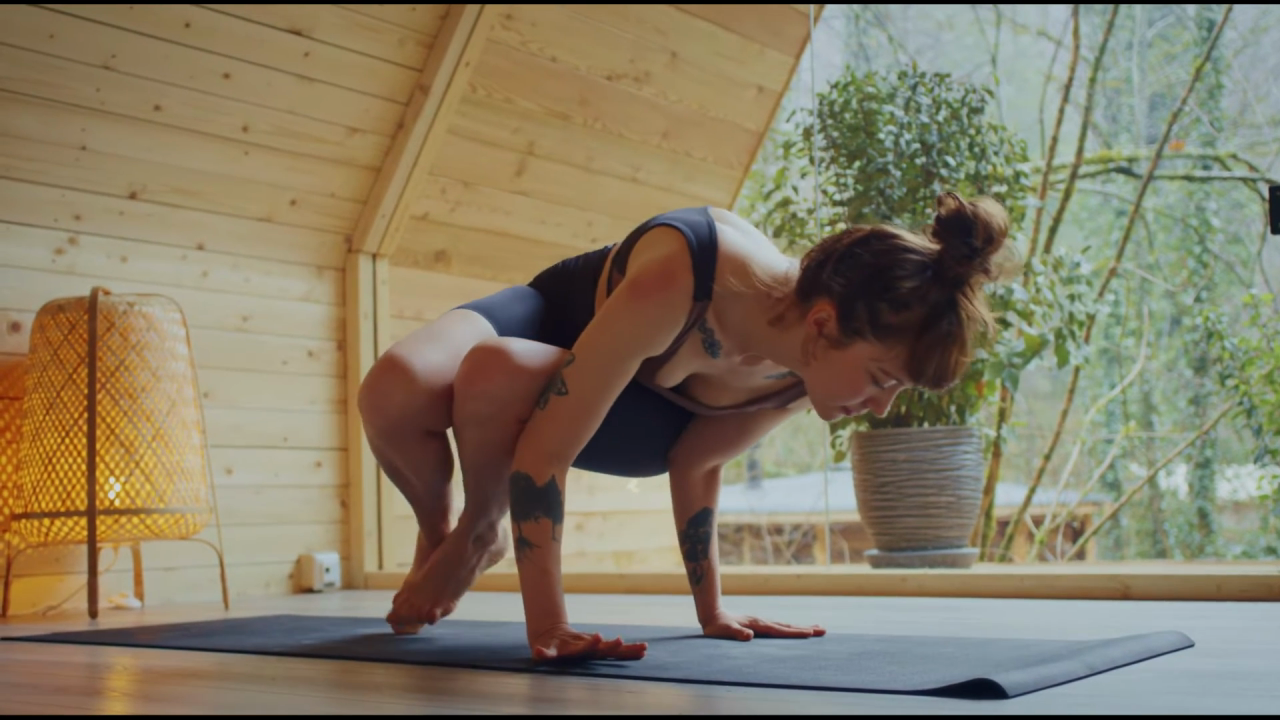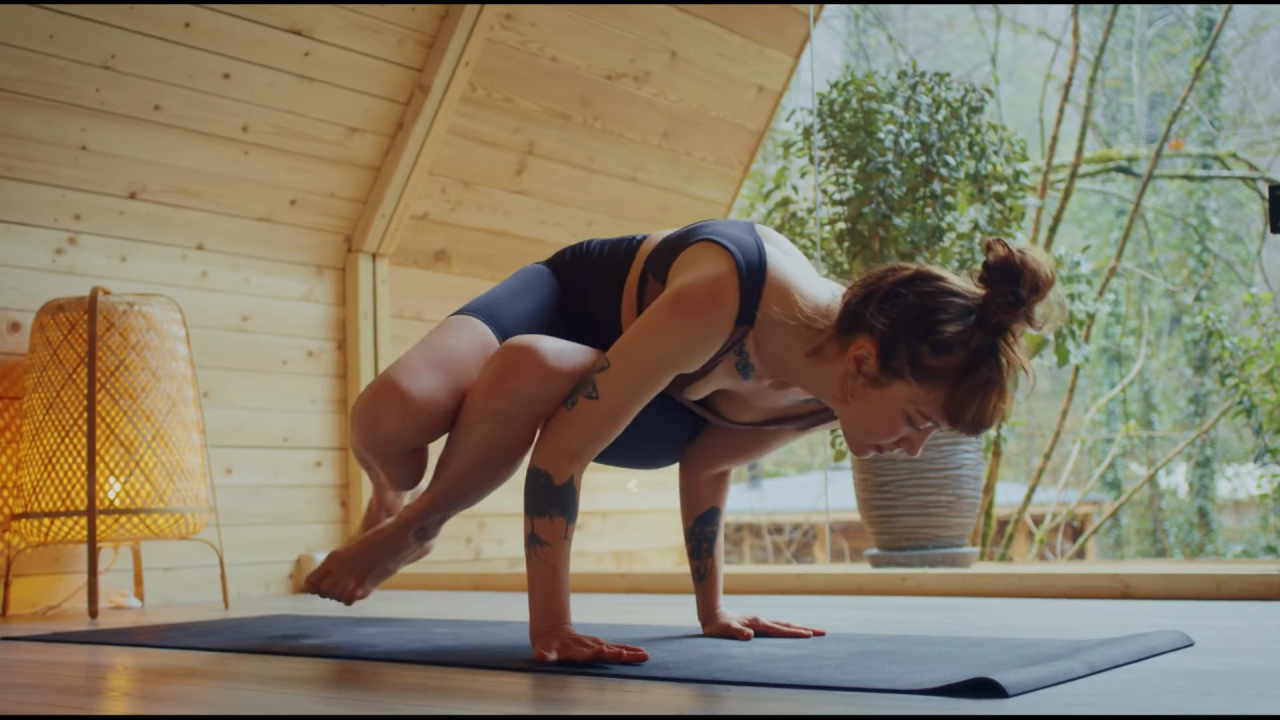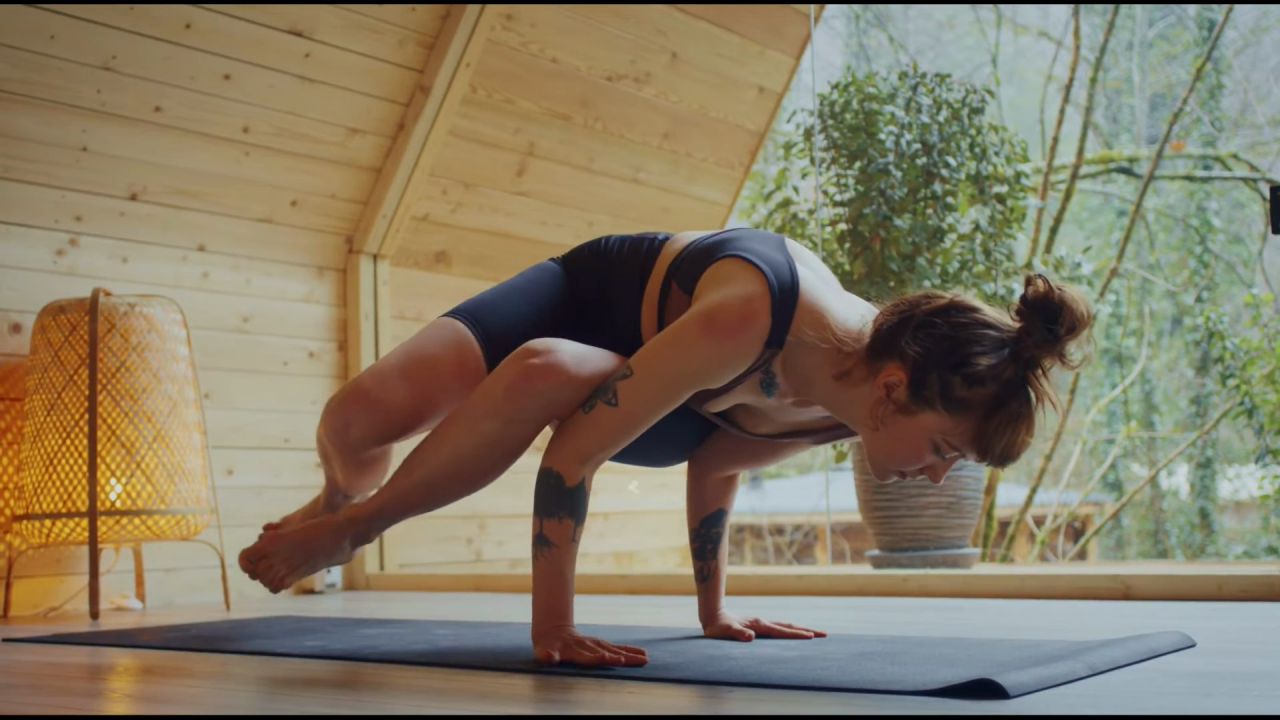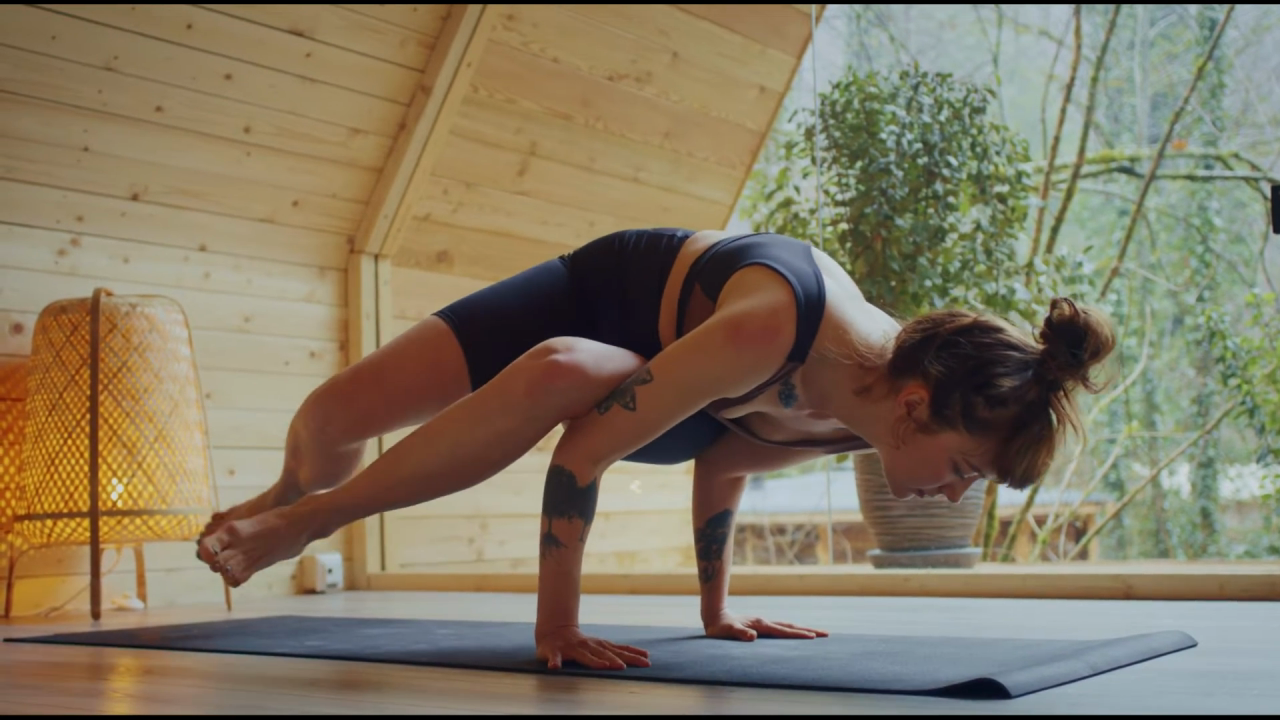
dt=0.5s
person 1, frame 1
left shoulder: (812, 363)
right shoulder: (676, 281)
left elbow: (696, 465)
right elbow: (545, 449)
left wrist: (711, 609)
right wrist: (547, 626)
left hip: (638, 410)
right hip: (550, 319)
right knee: (395, 390)
left ankle: (478, 537)
right ankle: (443, 534)
person 1, frame 2
left shoulder: (835, 389)
right shoulder: (718, 299)
left elbow: (707, 461)
right elbow: (561, 446)
left wrist: (711, 608)
right wrist: (549, 626)
left hip: (651, 403)
right hip: (572, 295)
right knee: (388, 415)
right ankle: (396, 510)
person 1, frame 3
left shoulder: (859, 398)
right shoulder: (747, 316)
left elbow: (716, 465)
right elbow: (574, 449)
left wrist: (714, 609)
right wrist: (552, 625)
left hip: (658, 392)
right hip: (588, 292)
right knee: (360, 416)
right ankle: (347, 508)
person 1, frame 4
left shoulder: (868, 412)
right shoulder: (770, 328)
left elbow: (723, 462)
right elbow: (586, 447)
left wrist: (717, 608)
right wrist: (556, 625)
left hip: (665, 388)
right hip: (599, 293)
right knee: (334, 417)
left ankle: (306, 525)
right ankle: (290, 504)
